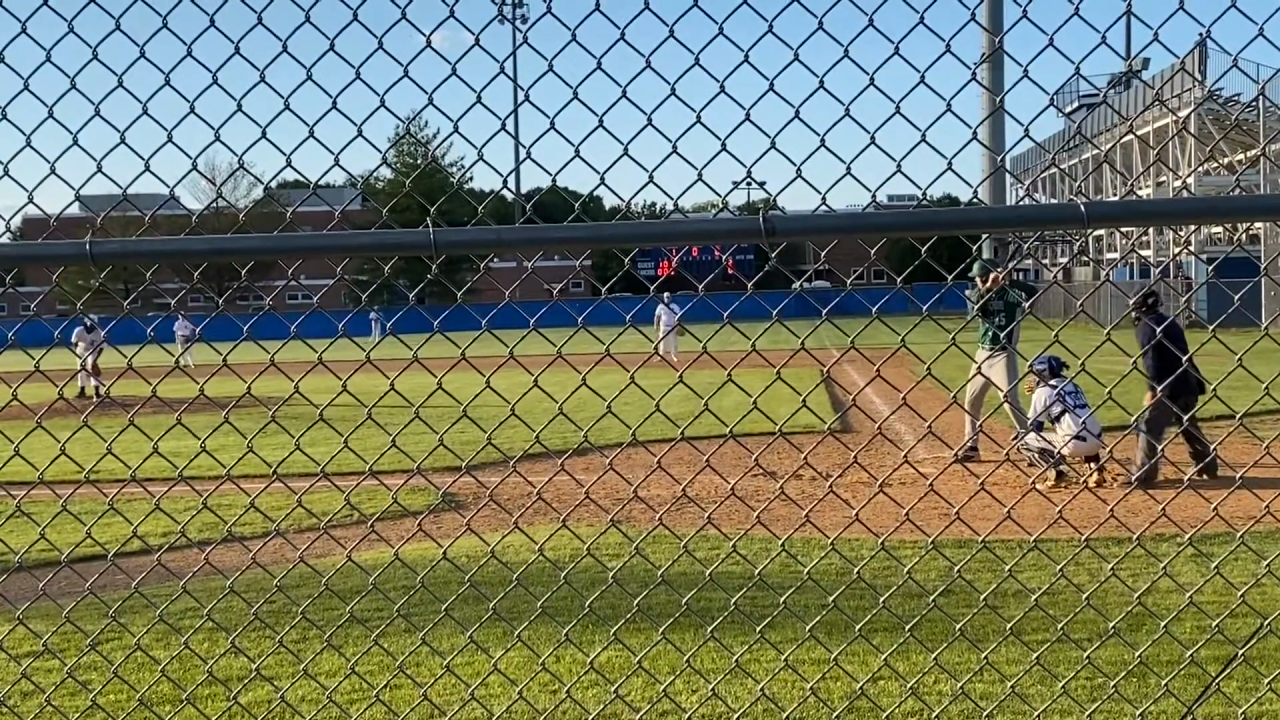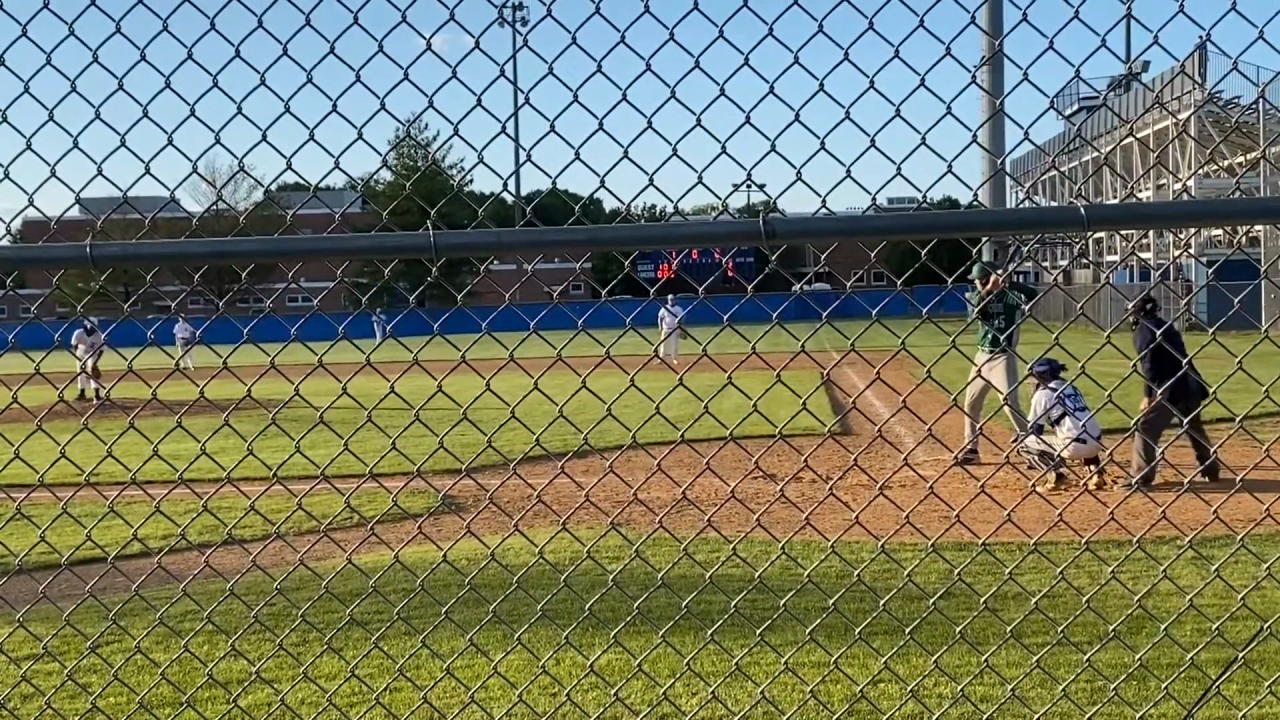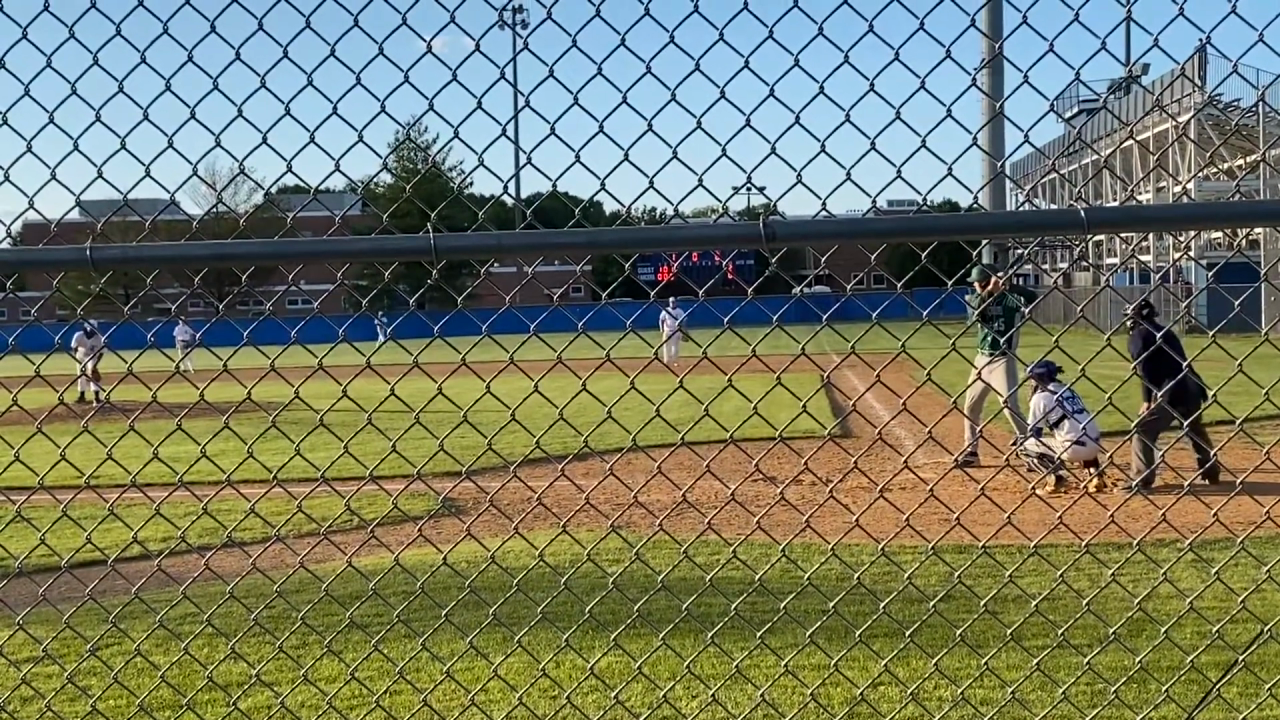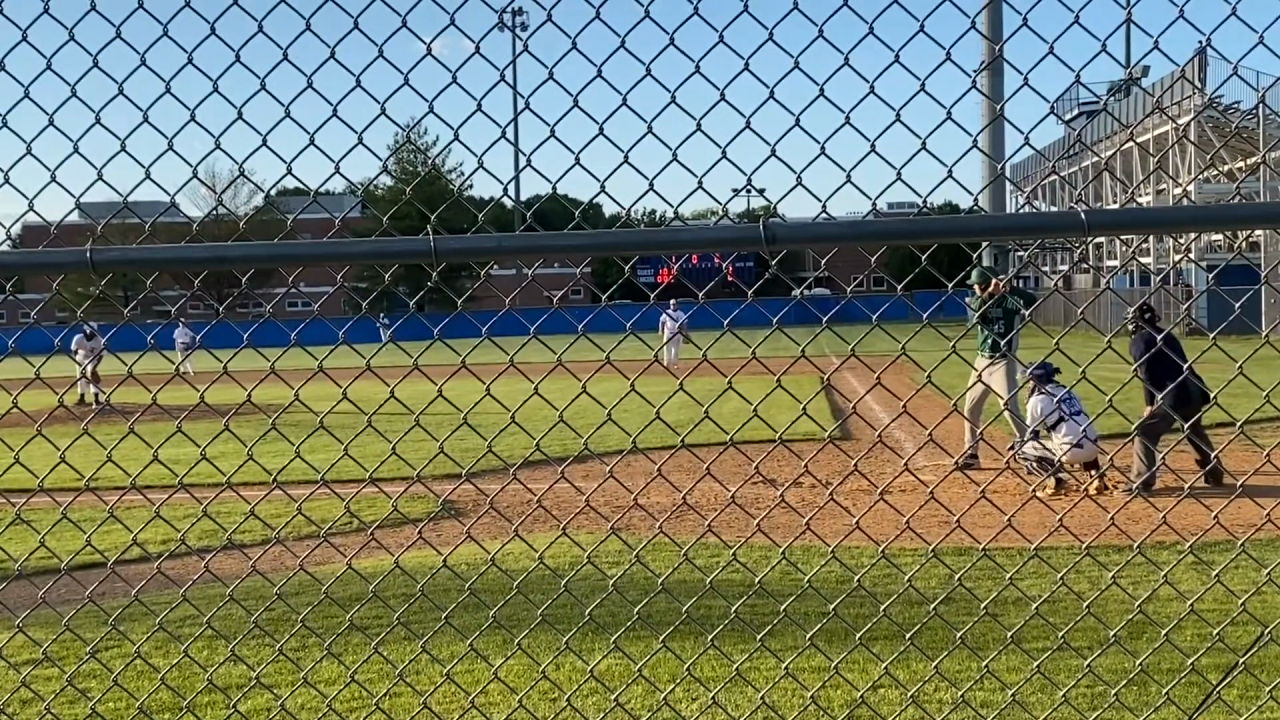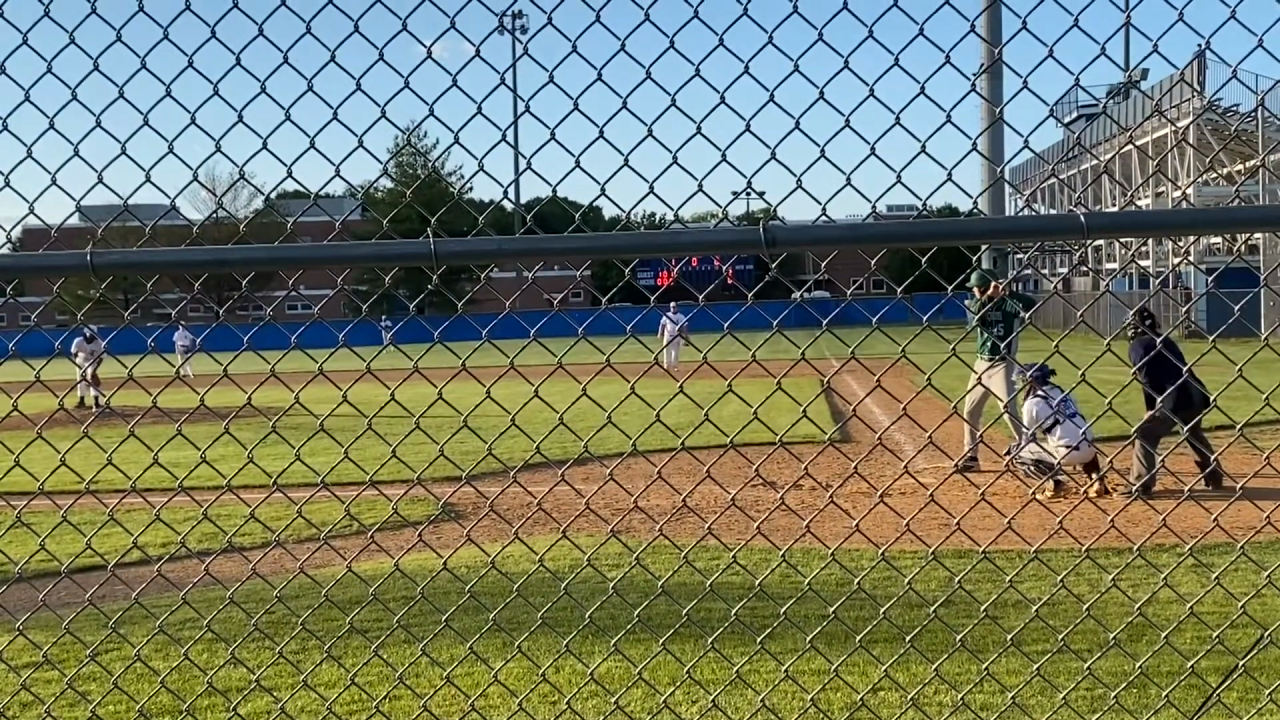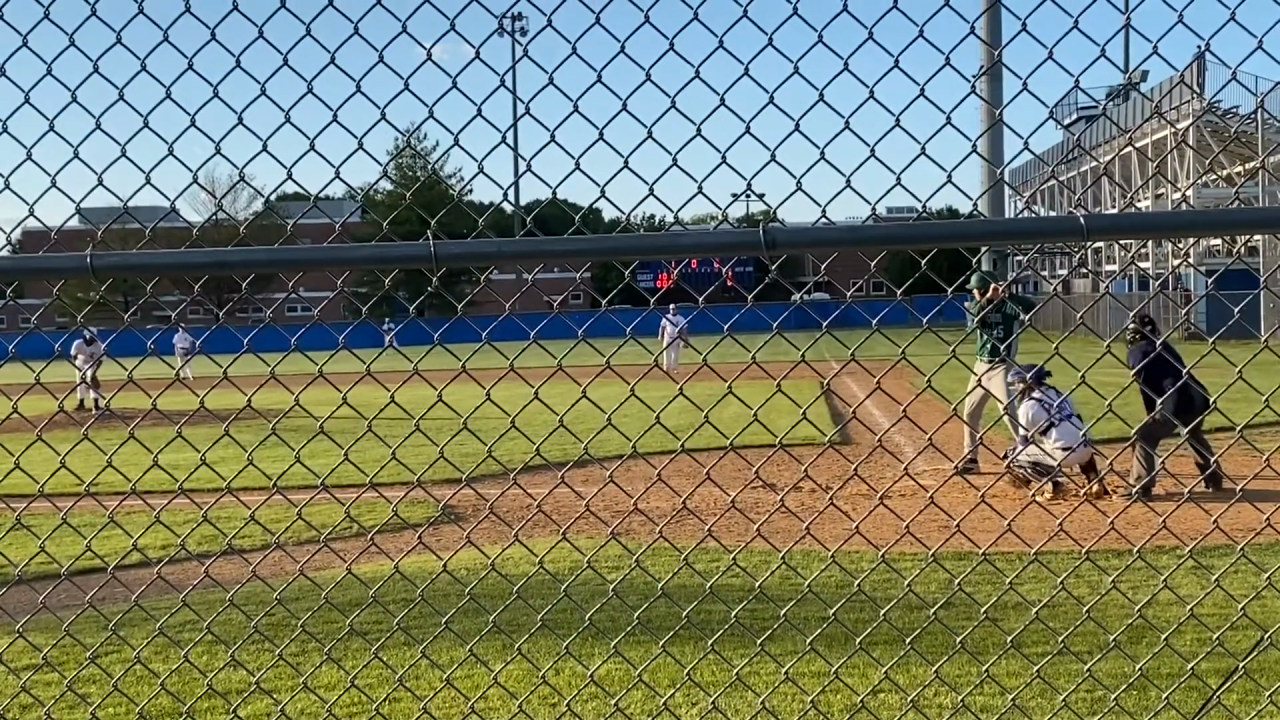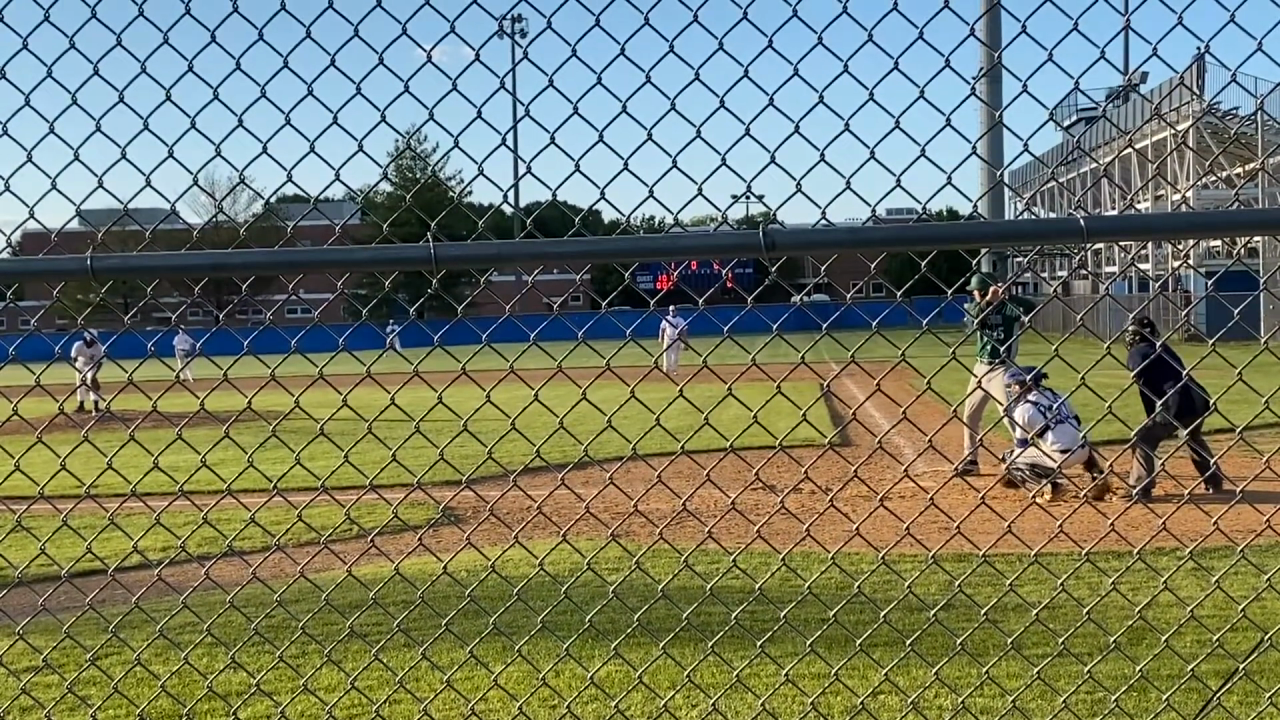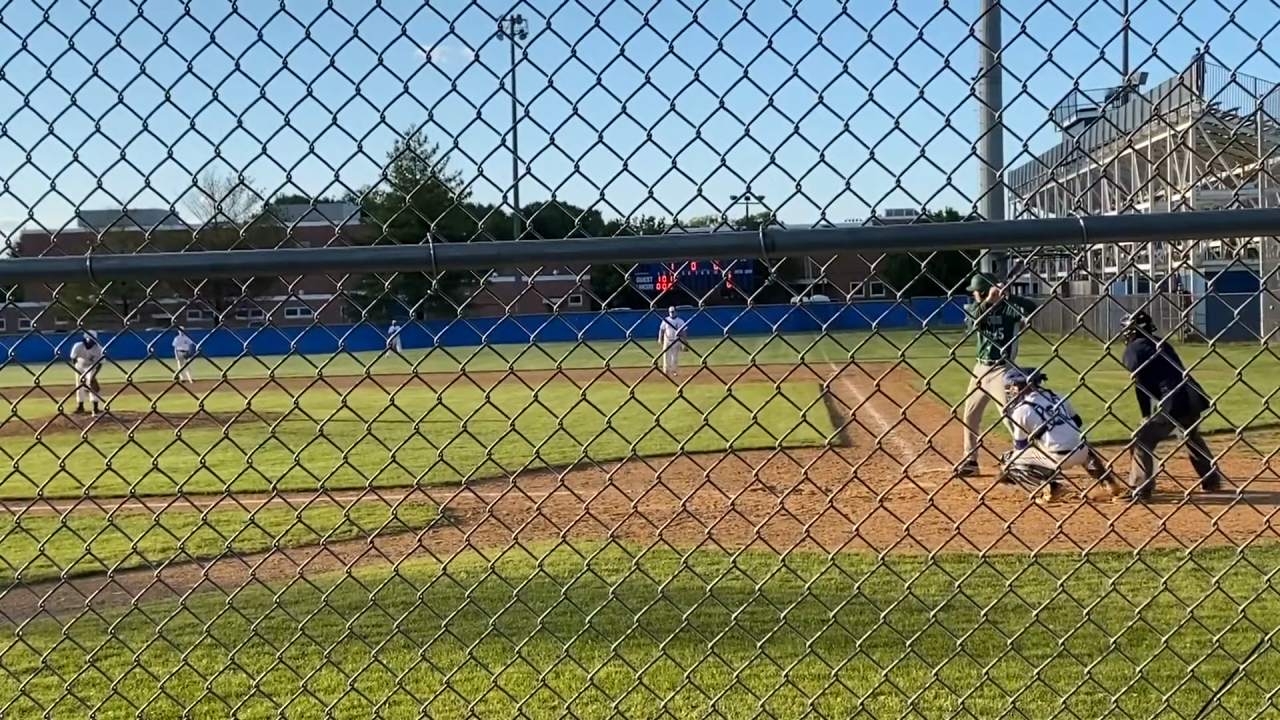
dt=0.2s
person 1, frame 1
left shoulder: (1011, 293)
right shoulder: (980, 293)
left elbow: (1033, 293)
right elbow: (974, 305)
left wrist: (1008, 281)
right wrist: (988, 288)
left hip: (1004, 355)
right hip: (983, 353)
left knee: (1010, 401)
right knee: (971, 401)
right ankle: (971, 447)
person 1, frame 2
left shoulder: (1011, 295)
right shoulder: (979, 296)
left elbow: (1032, 295)
right elbow: (974, 310)
left wrist: (1008, 284)
right wrist: (988, 290)
left hip: (1003, 357)
right hip: (983, 356)
left knee: (1010, 403)
right knee: (971, 403)
right ankle: (971, 449)
person 1, frame 3
left shoulder: (1010, 298)
right shoulder: (978, 298)
left elbow: (1032, 298)
right elbow: (974, 312)
left wrist: (1008, 286)
right wrist: (990, 291)
left hip: (1003, 360)
right hip: (982, 358)
left knee: (1010, 406)
right knee: (971, 405)
right ankle: (971, 452)
person 1, frame 4
left shoulder: (1010, 300)
right shoulder: (979, 300)
left elbow: (1032, 301)
right elbow: (975, 312)
left wrist: (1008, 288)
right wrist: (990, 293)
left hip: (1003, 362)
right hip: (982, 361)
left knee: (1010, 408)
right knee: (971, 408)
right ankle: (971, 454)
person 1, frame 5
left shoulder: (1009, 303)
right shoulder: (977, 303)
left elbow: (1031, 305)
right elbow: (974, 315)
left wrist: (1007, 292)
right wrist: (990, 296)
left hip: (1003, 364)
right hip: (982, 363)
left knee: (1009, 411)
right knee: (970, 410)
right ankle: (971, 457)
person 1, frame 6
left shoulder: (1009, 305)
right shoulder: (977, 305)
left elbow: (1030, 307)
right elbow: (974, 317)
left wrist: (1007, 294)
right wrist: (989, 298)
left hip: (1002, 367)
right hip: (981, 365)
left knee: (1008, 413)
right knee: (970, 412)
right ankle: (970, 459)
person 1, frame 7
left shoulder: (1009, 307)
right shoulder: (977, 307)
left elbow: (1031, 309)
right elbow: (973, 319)
left wrist: (1007, 296)
right wrist: (988, 301)
left hip: (1002, 368)
right hip: (981, 367)
left knee: (1009, 414)
right knee: (970, 414)
right ankle: (970, 460)
person 1, frame 8
left shoulder: (1009, 307)
right shoulder: (978, 307)
left elbow: (1032, 308)
right elbow: (973, 320)
left wrist: (1007, 296)
right wrist: (988, 302)
left hip: (1002, 369)
right hip: (981, 367)
right knee: (970, 415)
right ankle: (970, 461)
person 2, frame 1
left shoulder: (1146, 326)
right shoulder: (1167, 322)
left elbow: (1154, 360)
right elbow: (1174, 355)
left wrist: (1151, 389)
left hip: (1171, 384)
right hip: (1188, 381)
left knee: (1149, 426)
right knee: (1188, 424)
left ankle: (1144, 476)
right ankle: (1208, 466)
person 2, frame 2
left shoulder: (1143, 330)
right shoulder: (1166, 326)
left elbow: (1150, 365)
right elbow: (1178, 359)
left wrist: (1148, 396)
left hip: (1171, 388)
right hip: (1191, 384)
left knee: (1146, 428)
right knee: (1194, 427)
left ankle: (1141, 479)
right ankle: (1210, 470)
person 2, frame 3
left shoulder: (1138, 337)
right shoulder: (1165, 332)
left elbow: (1145, 371)
right elbow: (1177, 363)
left wrist: (1147, 401)
left hip: (1171, 392)
right hip: (1192, 387)
left knee: (1143, 431)
right knee: (1196, 430)
left ankle: (1141, 482)
right ankle: (1211, 472)
person 2, frame 4
left shoulder: (1139, 340)
right shoulder: (1166, 335)
left elbow: (1148, 375)
right elbow: (1179, 367)
left wrist: (1150, 404)
left hip: (1173, 394)
right hip: (1194, 390)
left knee: (1145, 433)
right knee: (1196, 432)
left ankle: (1141, 484)
right ankle: (1214, 475)
person 2, frame 5
left shoulder: (1138, 346)
right shoulder: (1165, 341)
left elbow: (1147, 379)
left wrist: (1151, 409)
left hip: (1174, 398)
right hip: (1195, 394)
left knee: (1144, 435)
right knee: (1195, 434)
left ankle: (1140, 487)
right ankle: (1214, 477)
person 2, frame 6
left shoulder: (1136, 352)
right shoulder: (1163, 346)
left elbow: (1146, 384)
left wrist: (1151, 414)
left hip: (1175, 401)
right hip: (1197, 398)
left knee: (1144, 438)
right knee: (1195, 436)
left ankle: (1140, 488)
right ankle: (1214, 479)
person 2, frame 7
left shoulder: (1136, 355)
right shoulder: (1163, 349)
left elbow: (1146, 387)
left wrist: (1152, 418)
left hip: (1177, 403)
right hip: (1198, 400)
left knee: (1144, 440)
right knee: (1194, 438)
left ankle: (1140, 490)
right ankle: (1214, 481)
person 2, frame 8
left shoulder: (1132, 351)
right shoulder: (1161, 344)
left elbow: (1141, 385)
left wrist: (1147, 416)
left hip: (1171, 401)
right hip: (1193, 397)
left knee: (1142, 440)
right knee: (1193, 437)
left ankle: (1139, 490)
right ankle: (1212, 480)
